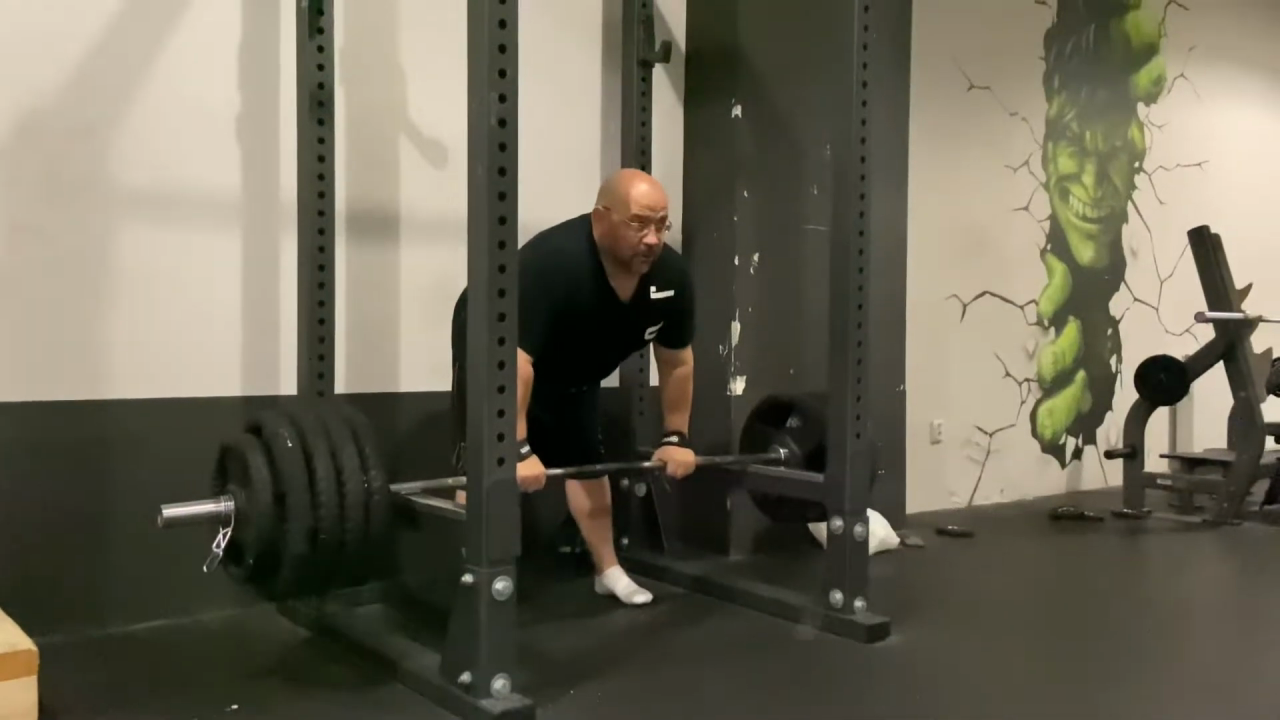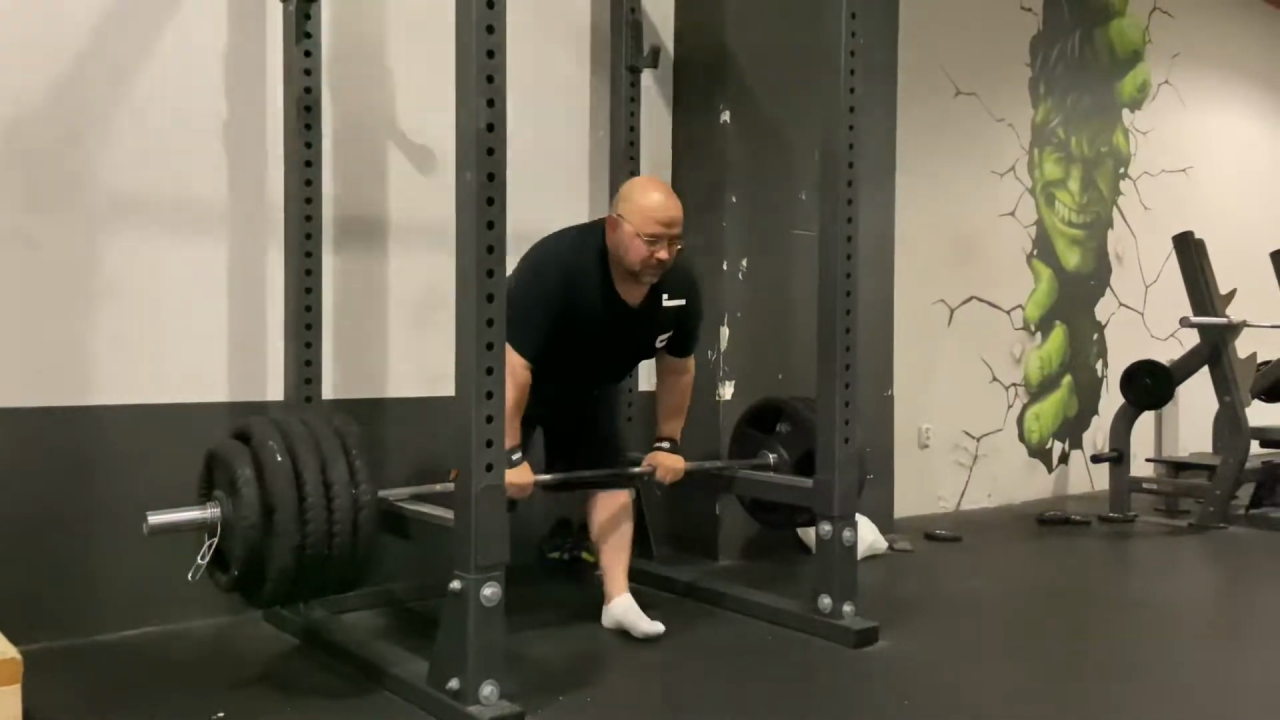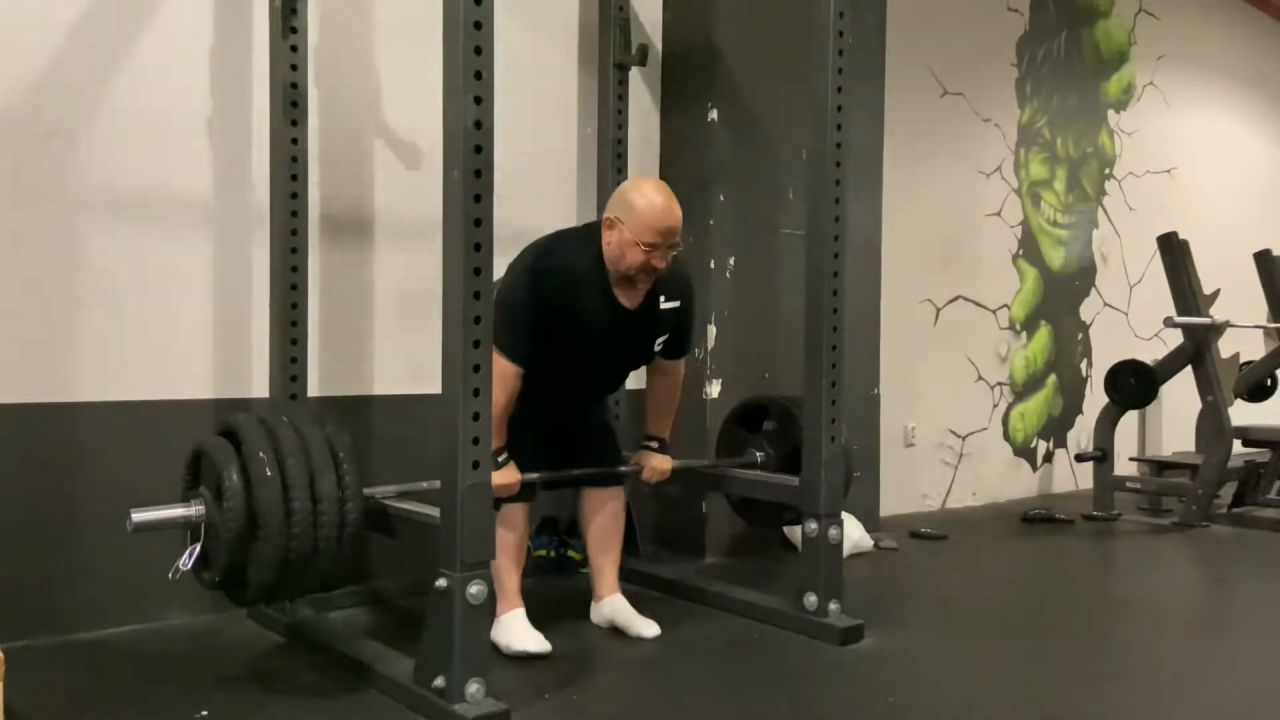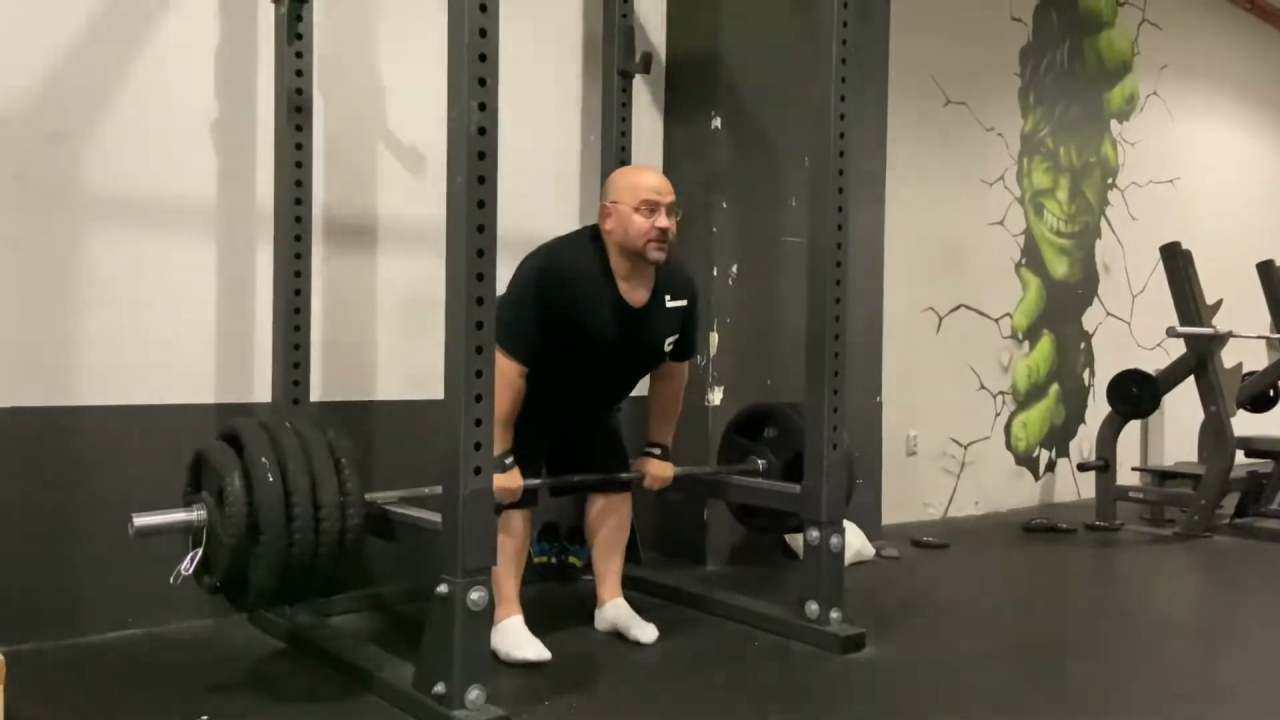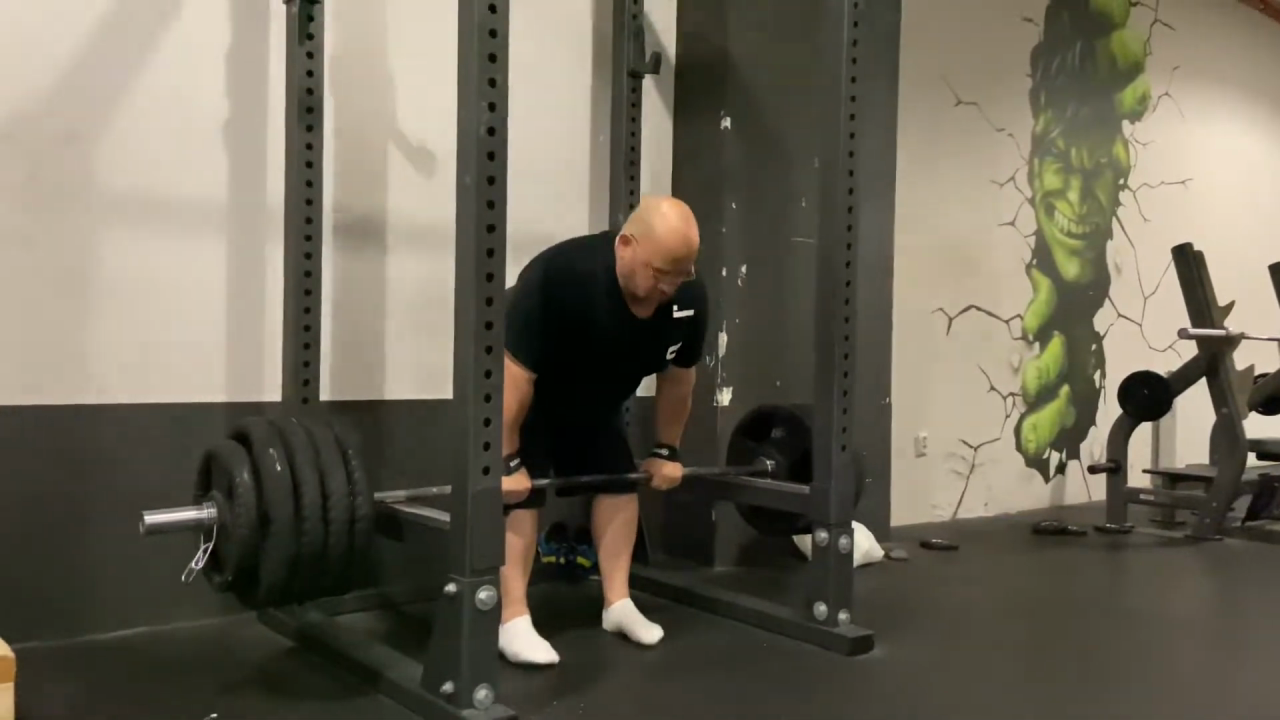
dt=1s
person 1, frame 1
left shoulder: (671, 274)
right shoulder: (554, 260)
left elbow: (676, 361)
right elbow: (515, 360)
left wrist: (675, 438)
right wrist: (518, 450)
left hip: (572, 368)
left knee: (586, 461)
left ankle: (608, 571)
person 1, frame 2
left shoulder: (679, 284)
right shoulder: (558, 264)
left elbow: (678, 369)
right elbow: (512, 364)
left wrist: (667, 444)
right wrist: (510, 455)
left hip: (591, 383)
right hip: (514, 370)
left knee: (610, 475)
left ankle: (618, 600)
person 1, frame 3
left shoulder: (675, 286)
right shoulder: (548, 268)
left elbow: (667, 368)
right elbow: (502, 369)
left wrist: (656, 444)
right wrist: (495, 456)
left hip: (581, 391)
right hip: (512, 385)
left knee: (606, 475)
right knee: (512, 487)
left ankle: (607, 598)
right ankle: (508, 613)
person 1, frame 4
left shoulder: (678, 287)
right shoulder: (555, 269)
left elbow: (671, 373)
right elbow: (507, 368)
left wrist: (659, 450)
right wrist: (499, 460)
left hip: (590, 405)
right hip: (519, 401)
left knee: (613, 484)
right knee: (512, 495)
left ankle: (610, 603)
right ankle: (507, 620)
person 1, frame 5
left shoulder: (690, 297)
right shoulder: (561, 275)
left elbow: (678, 376)
right elbow: (514, 373)
left wrist: (666, 451)
right wrist: (507, 461)
left hip: (595, 402)
right hip: (524, 398)
left knee: (619, 484)
right knee: (520, 494)
left ankle: (617, 603)
right ankle: (514, 621)
